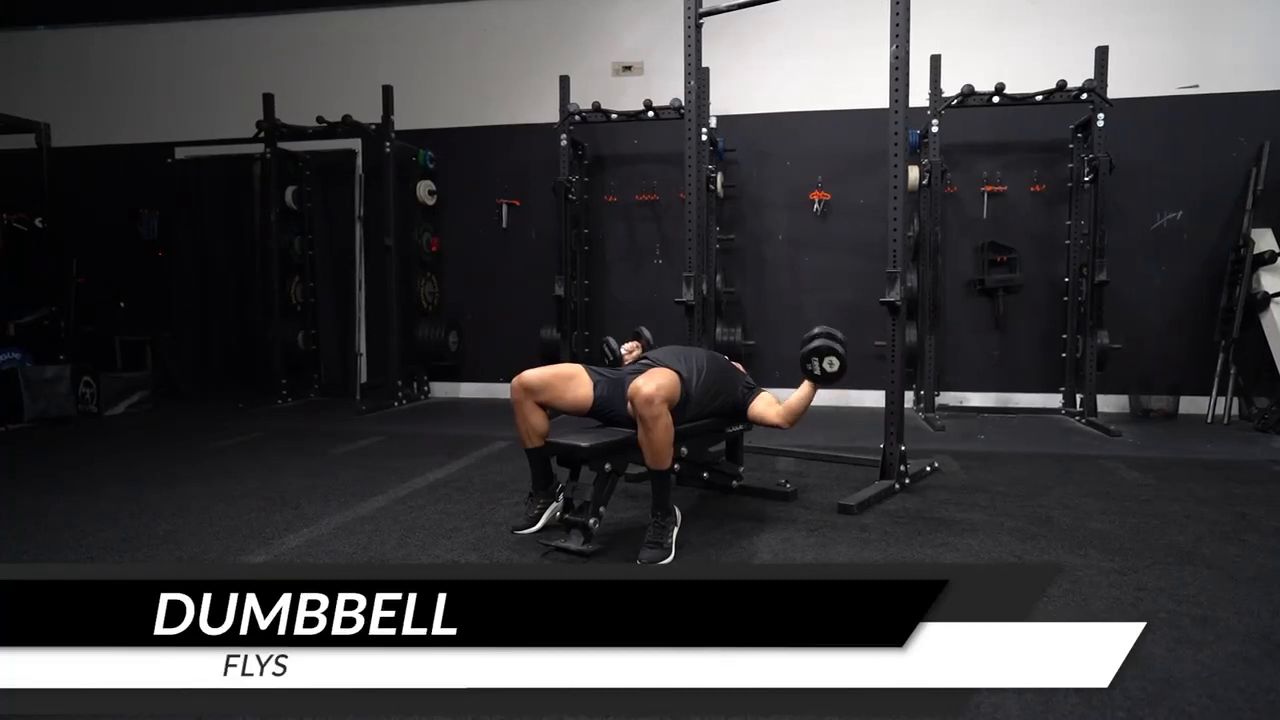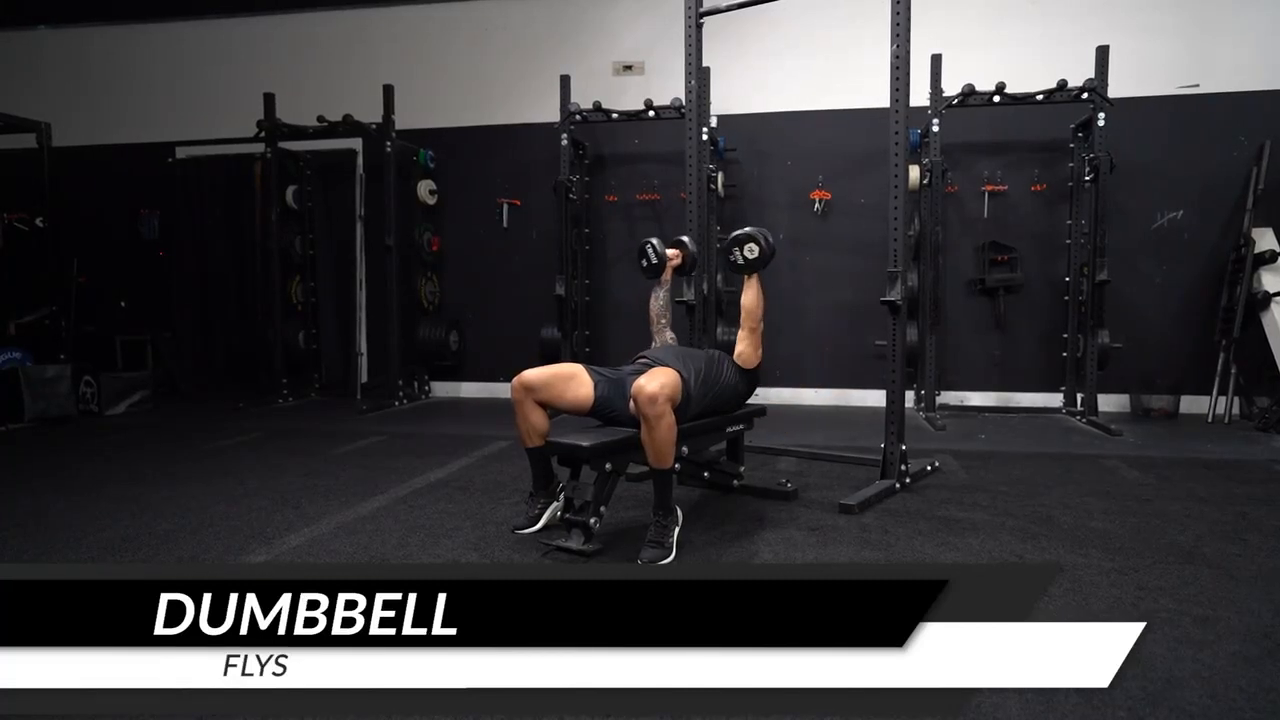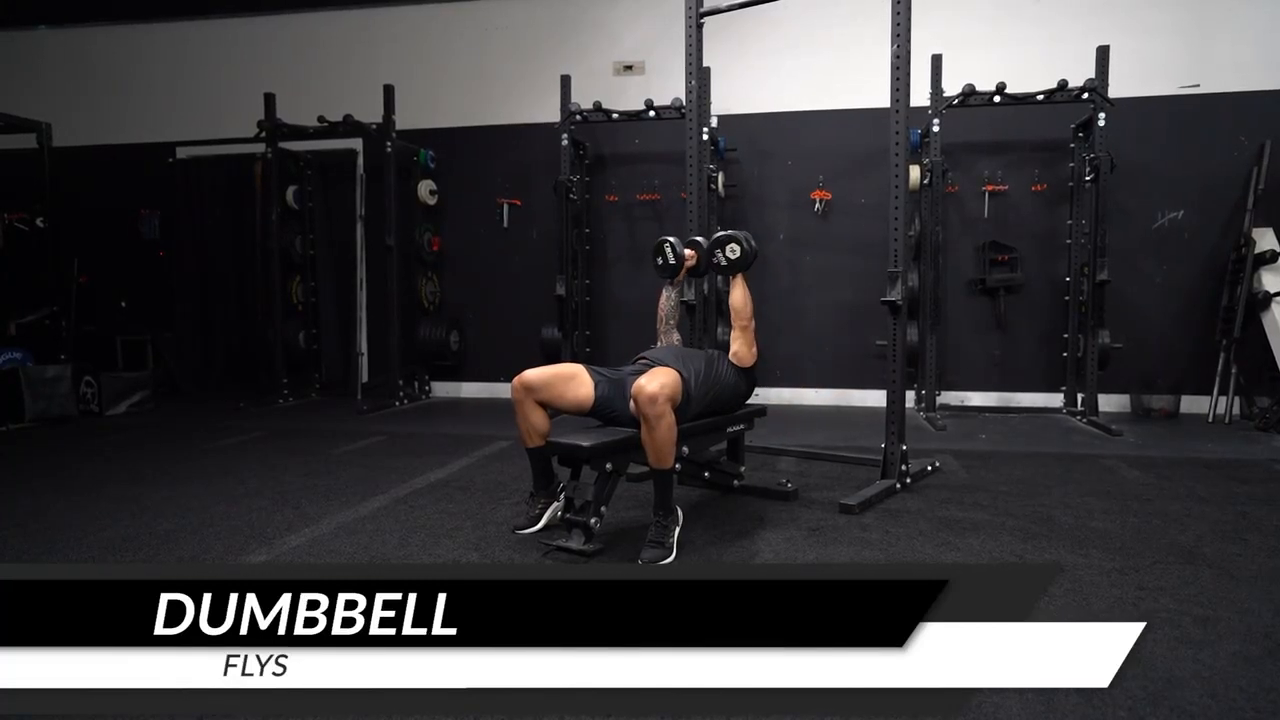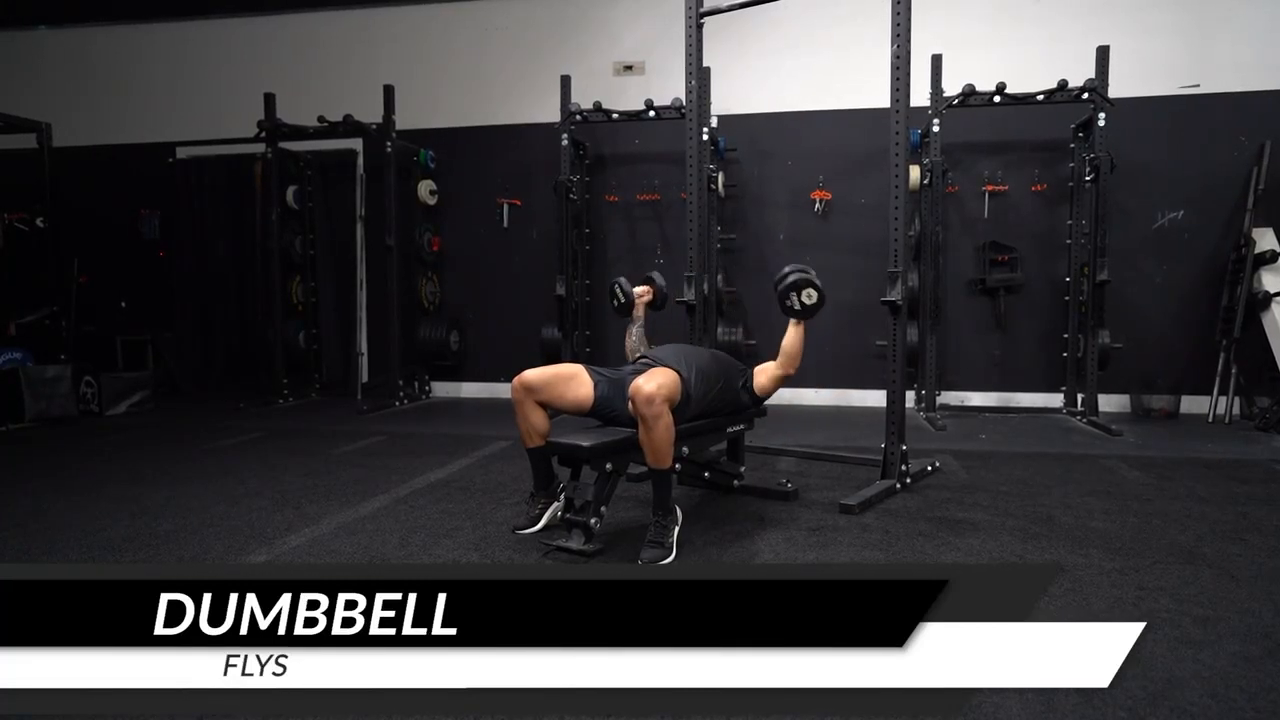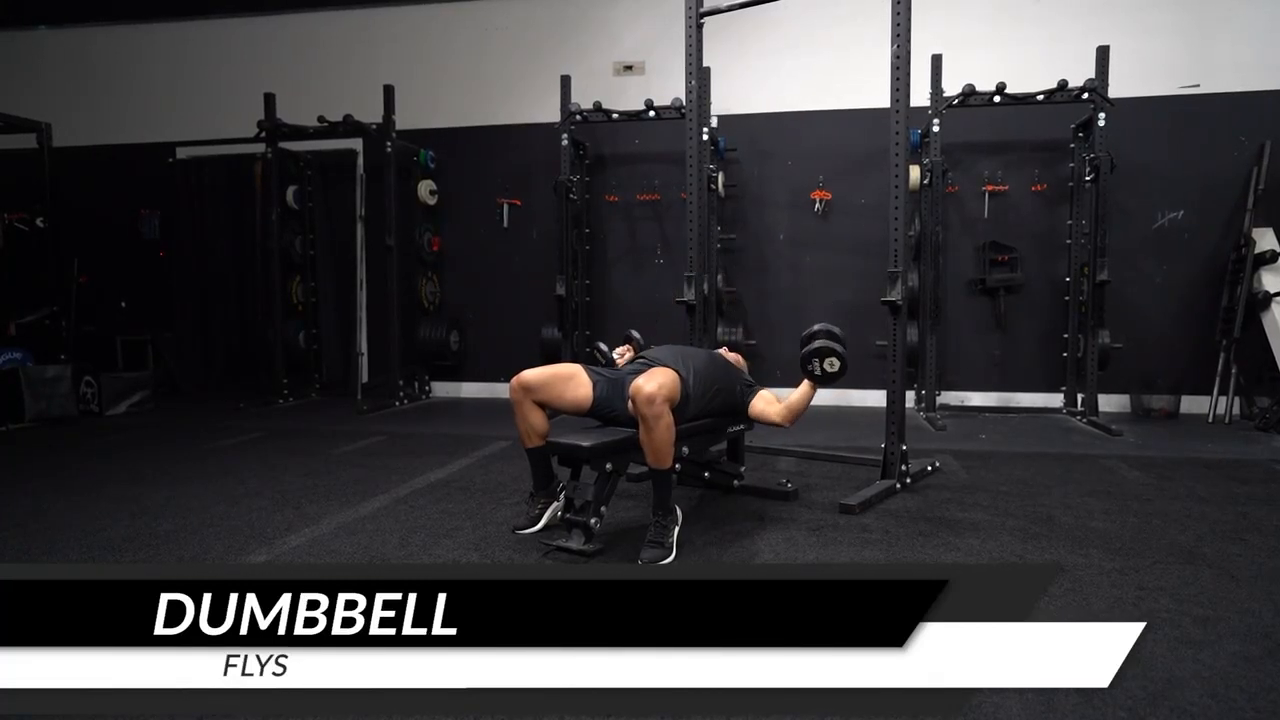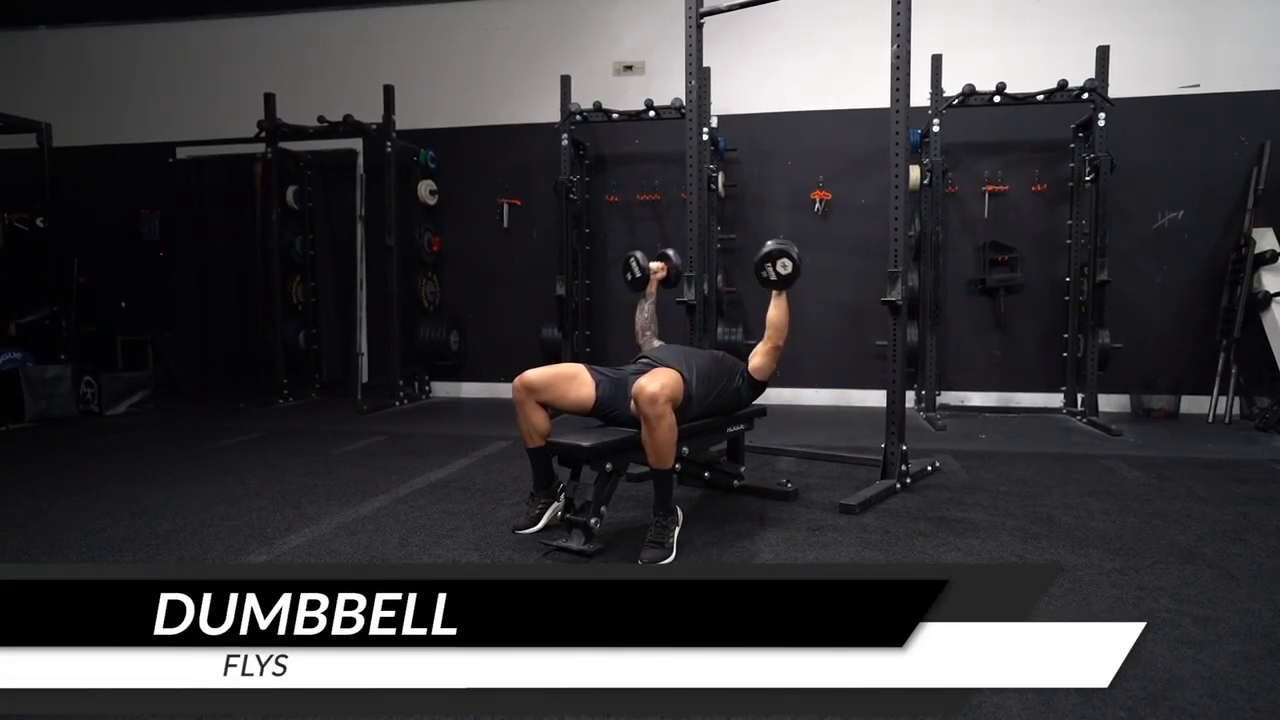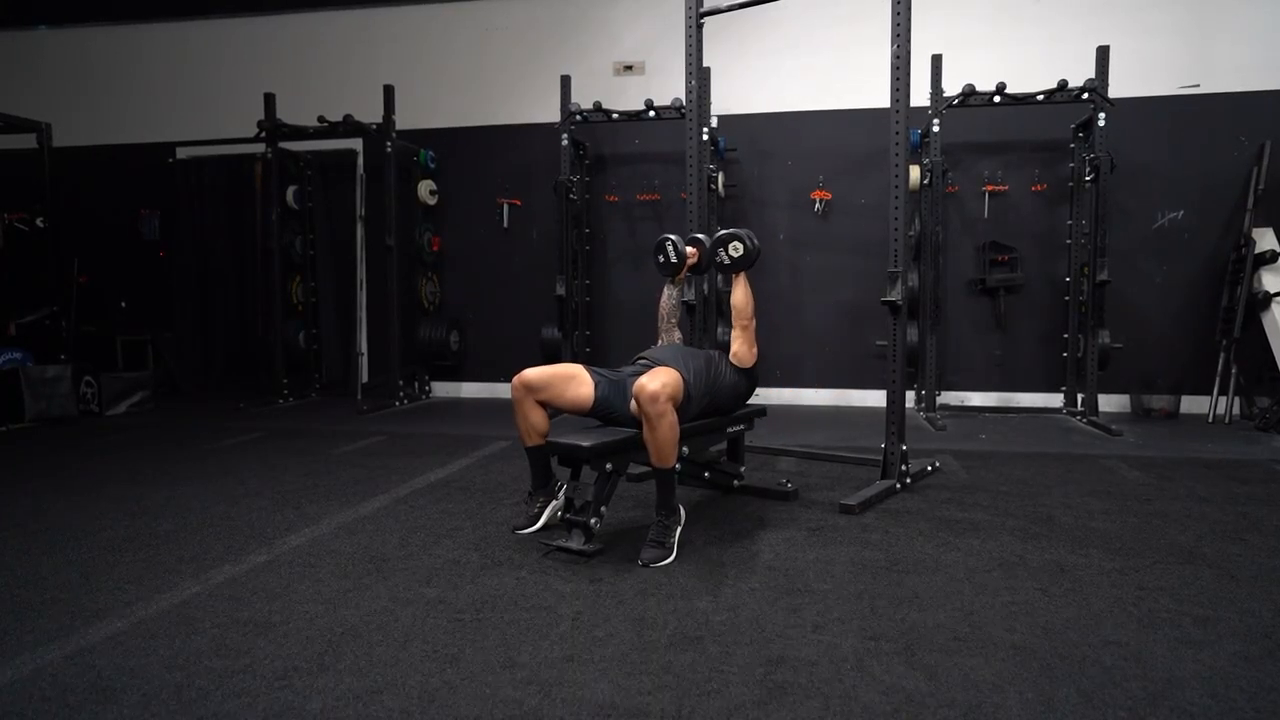
dt=0.7s
person 1, frame 1
left shoulder: (743, 388)
left elbow: (783, 416)
left wrist: (813, 378)
right wrist: (631, 358)
left hip: (653, 395)
left knee: (648, 394)
right knee: (525, 384)
left ankle: (664, 516)
right ankle: (545, 493)
person 1, frame 2
left shoulder: (737, 378)
right shoulder: (692, 360)
left elbow: (751, 327)
right elbow: (660, 323)
left wrist: (750, 275)
right wrist: (666, 272)
left hip: (656, 391)
right hip: (624, 378)
left knee: (649, 394)
right knee: (525, 385)
left ankle: (665, 516)
right ankle: (546, 492)
person 1, frame 3
left shoulder: (737, 379)
right shoulder: (694, 361)
left elbow: (743, 325)
right elbow: (666, 326)
left wrist: (736, 274)
right wrist: (677, 275)
left hip: (655, 392)
right hip: (624, 380)
left knee: (649, 393)
right knee: (525, 385)
left ankle: (666, 516)
right ankle: (547, 493)
person 1, frame 4
left shoulder: (743, 383)
left elbow: (784, 368)
right elbow: (638, 355)
left wrist: (796, 319)
right wrist: (639, 308)
left hip: (652, 392)
right hip: (625, 379)
left knee: (647, 392)
right knee: (524, 385)
left ankle: (665, 516)
right ankle: (547, 493)
person 1, frame 5
left shoulder: (740, 385)
left elbow: (783, 415)
left wrist: (813, 377)
right wrist: (625, 361)
left hip: (653, 393)
right hip: (626, 378)
left knee: (649, 394)
right knee: (524, 385)
left ankle: (665, 517)
right ankle: (546, 493)
person 1, frame 6
left shoulder: (742, 381)
right shoulder: (702, 361)
left elbow: (774, 342)
right elbow: (646, 338)
left wrist: (779, 290)
right wrist: (651, 287)
left hip: (655, 392)
right hip: (624, 380)
left knee: (650, 393)
right knee: (526, 385)
left ankle: (665, 516)
right ankle: (547, 493)
person 1, frame 7
left shoulder: (737, 379)
right shoulder: (695, 360)
left elbow: (744, 324)
right elbow: (668, 324)
left wrist: (738, 272)
right wrist: (678, 274)
left hip: (656, 391)
right hip: (621, 381)
left knee: (652, 392)
right knee: (525, 384)
left ankle: (668, 514)
right ankle: (545, 492)
